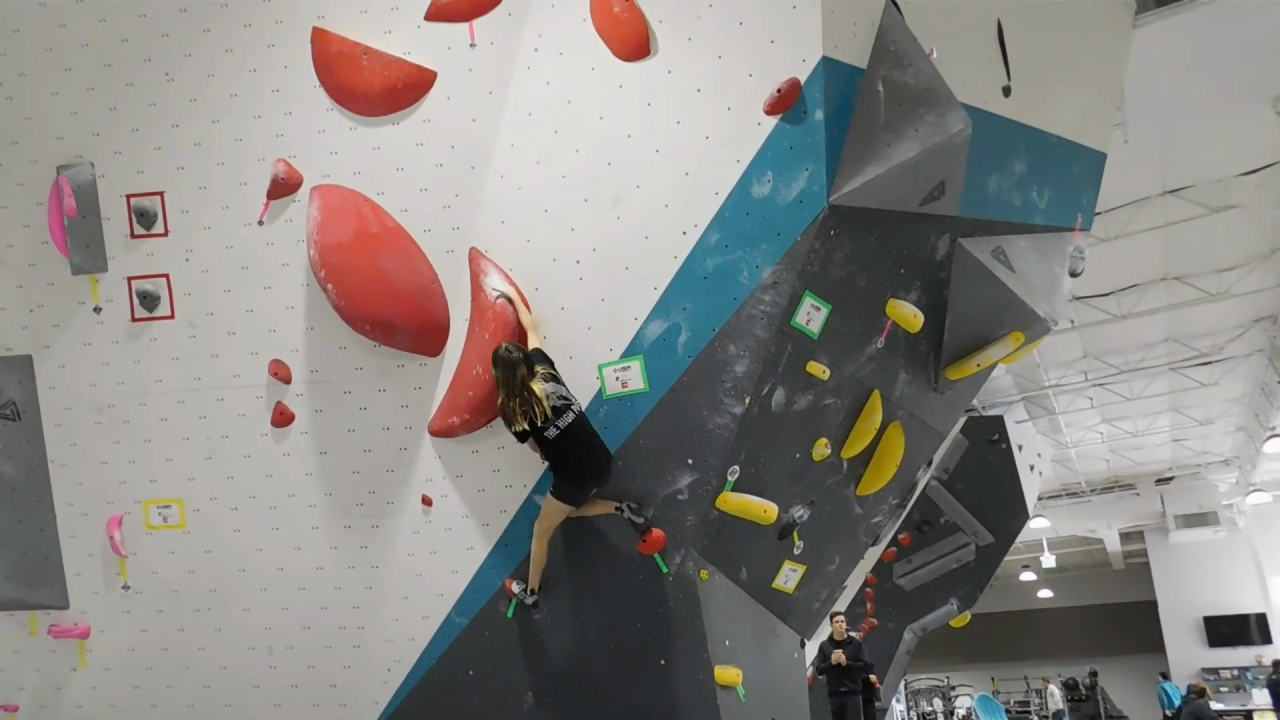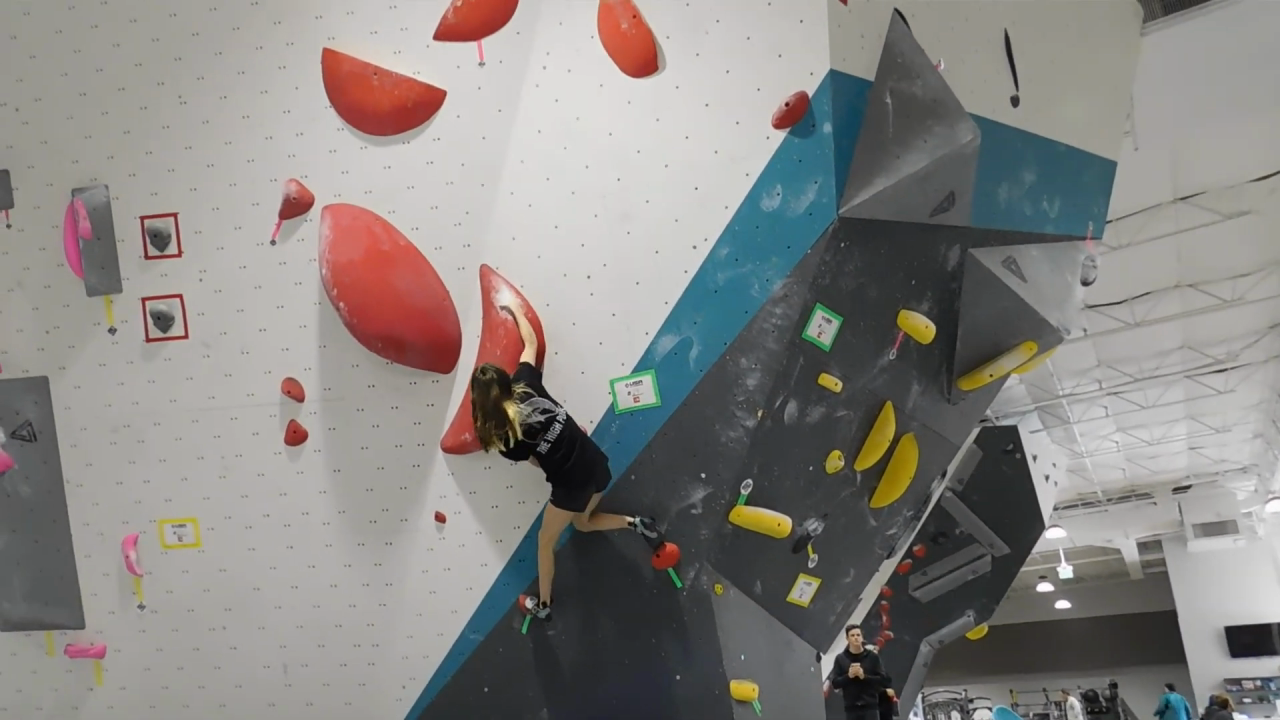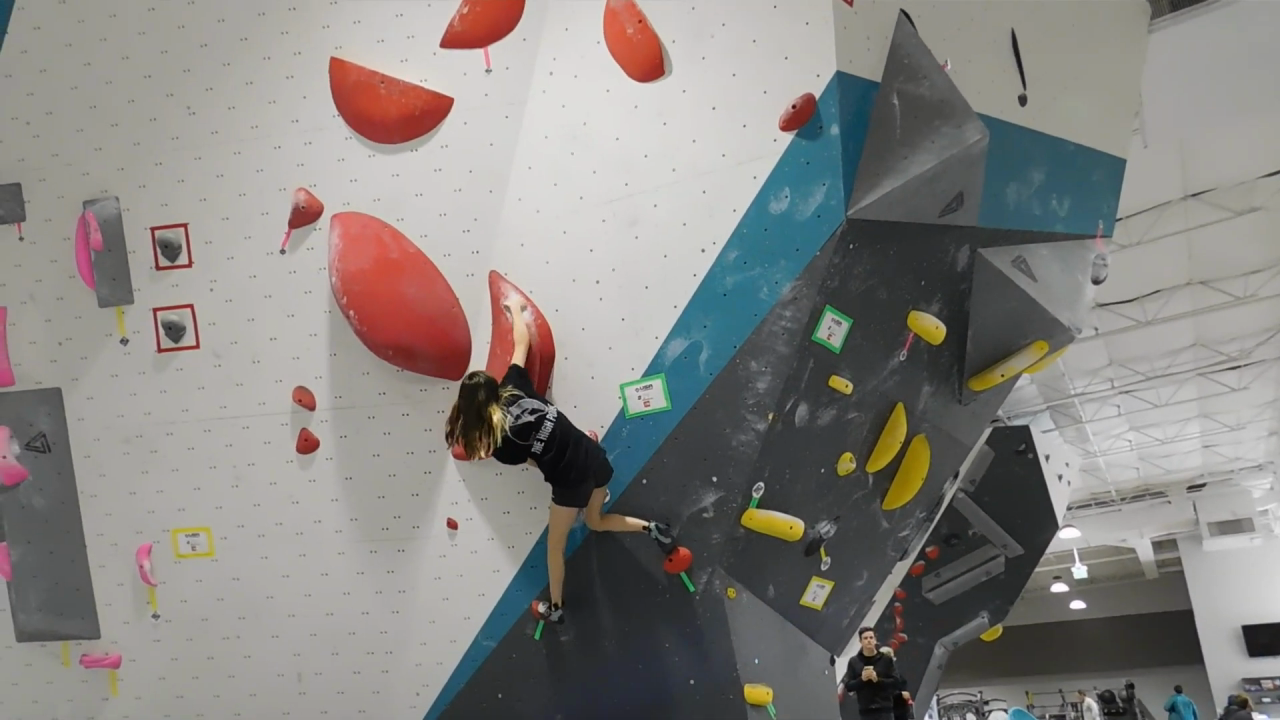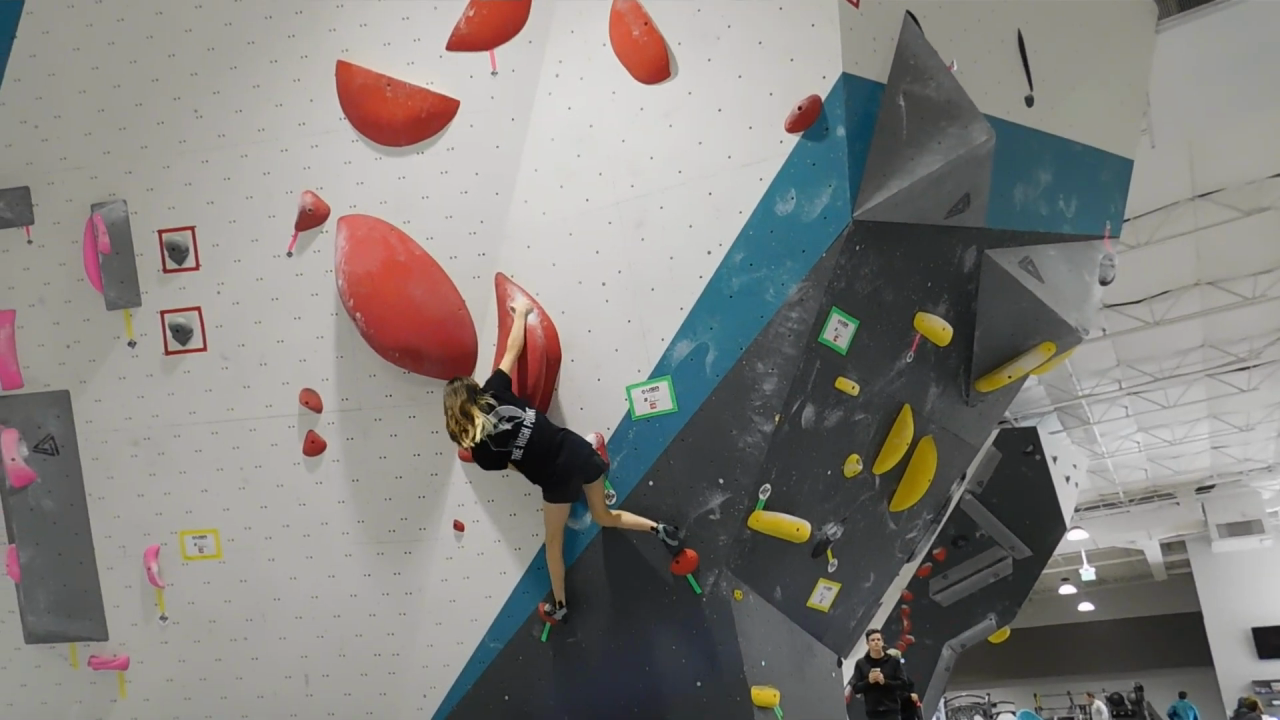
dt=0.4s
person 1, frame 1
left shoulder: (512, 410)
right shoulder: (546, 370)
left elbow: (536, 448)
right elbow: (533, 330)
right wrist: (515, 299)
left hip: (574, 478)
right hip: (601, 462)
left knee: (541, 531)
right knee: (573, 507)
left ankle: (530, 591)
right ankle: (624, 509)
person 1, frame 2
left shoulder: (501, 433)
right shoulder: (527, 384)
left elbow: (534, 461)
right elbow: (531, 343)
right wrist: (516, 311)
left hip: (571, 484)
right hip: (597, 464)
left knee: (545, 543)
right knee: (582, 522)
left ankle: (542, 604)
right ankle: (636, 523)
person 1, frame 3
left shoulder: (497, 441)
right shoulder: (516, 387)
left elbow: (533, 462)
right elbow: (522, 343)
right wrist: (516, 309)
left hip: (570, 482)
right hip: (595, 458)
left knee: (555, 546)
right knee: (595, 522)
left ankle: (554, 607)
right ankle: (651, 528)
person 1, frame 4
left shoulder: (480, 448)
right shoulder: (495, 392)
left elbow: (516, 468)
right elbow: (513, 349)
right wrist: (521, 312)
left hip: (557, 479)
right hip: (579, 451)
left knee: (553, 542)
right knee: (603, 516)
left ankle: (558, 606)
right ankle: (659, 529)
